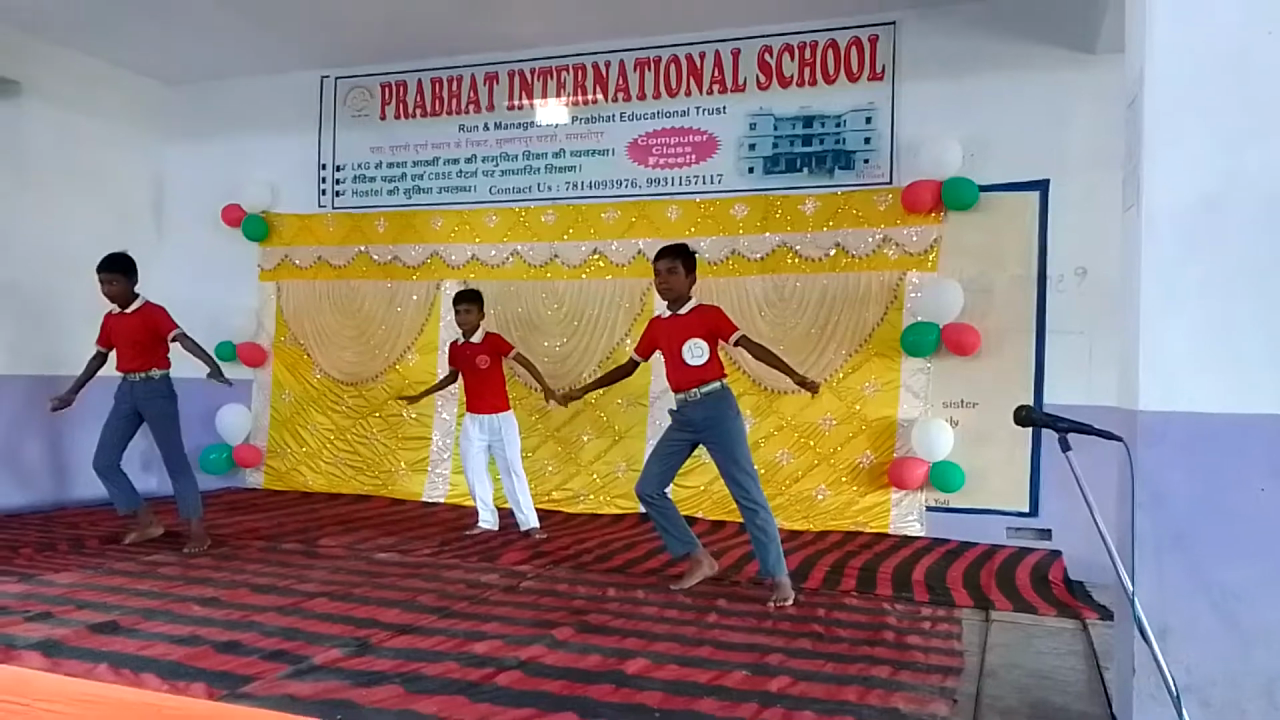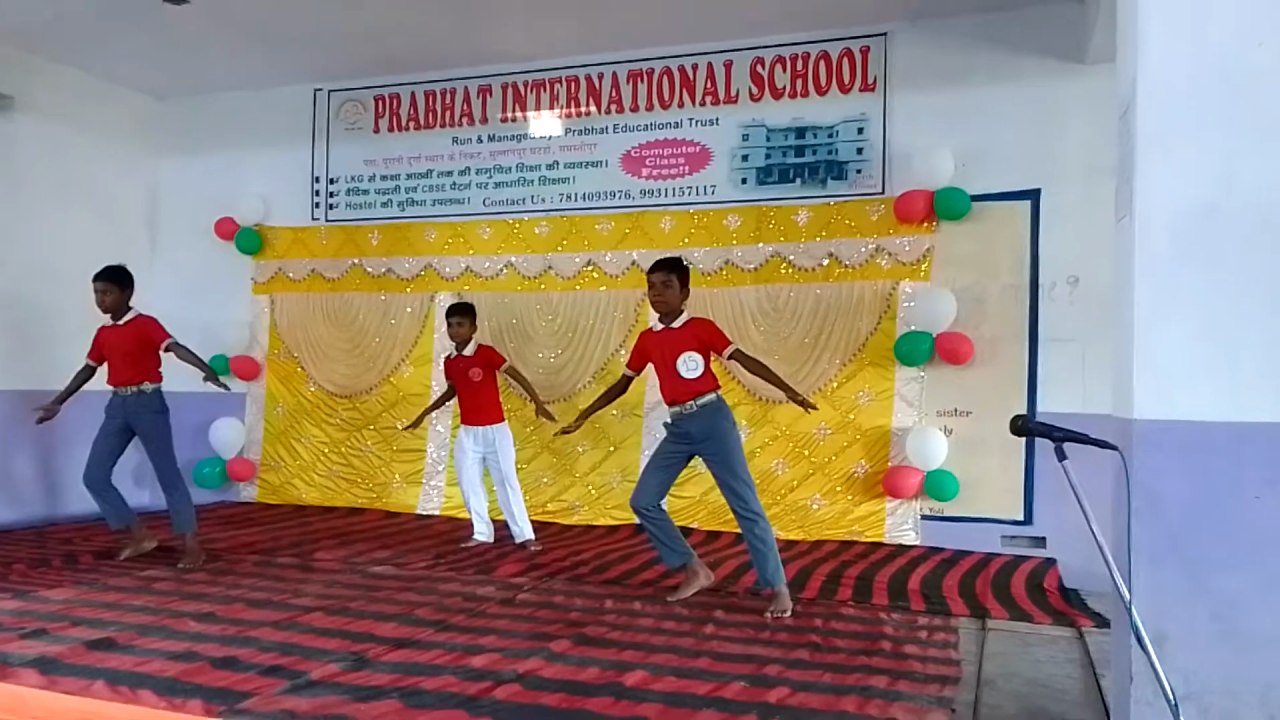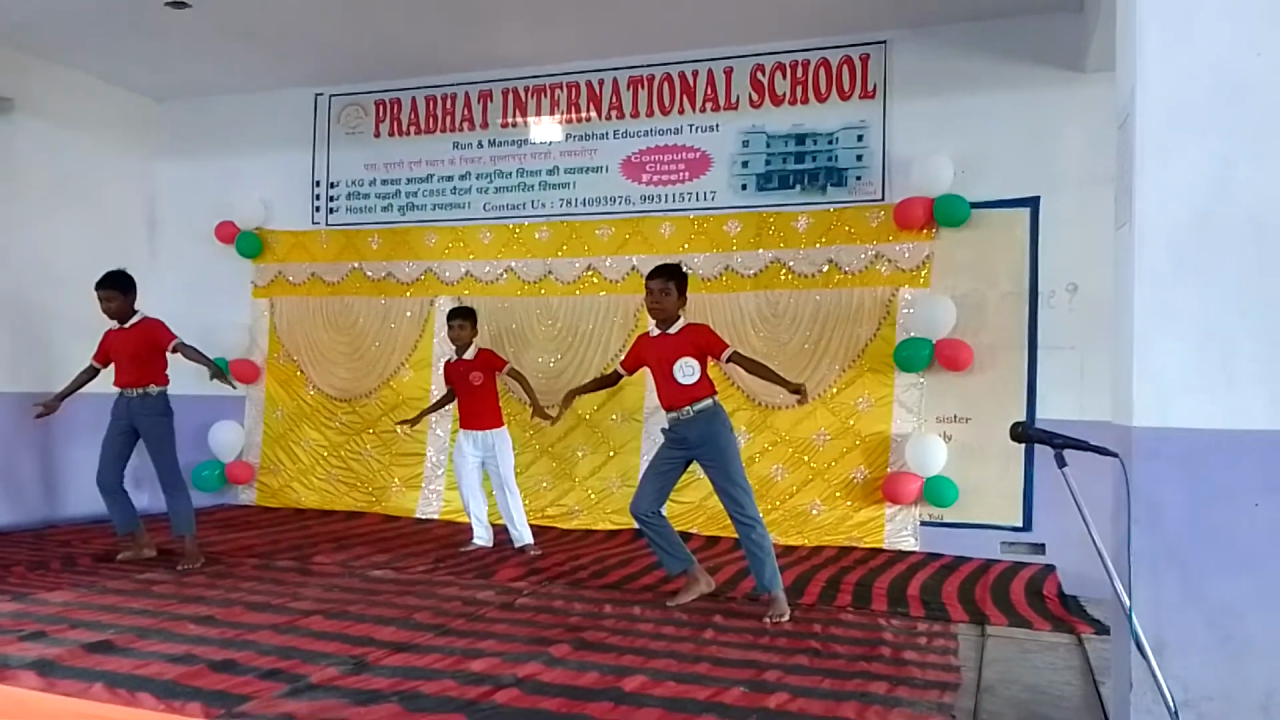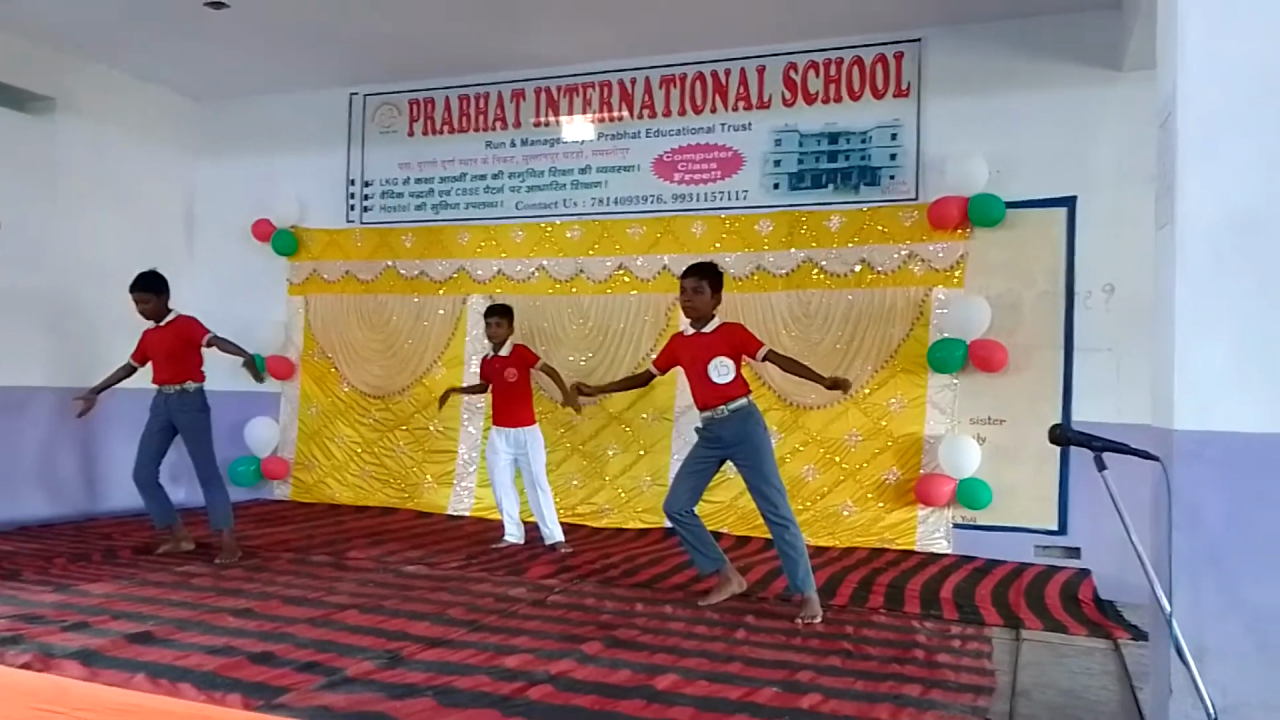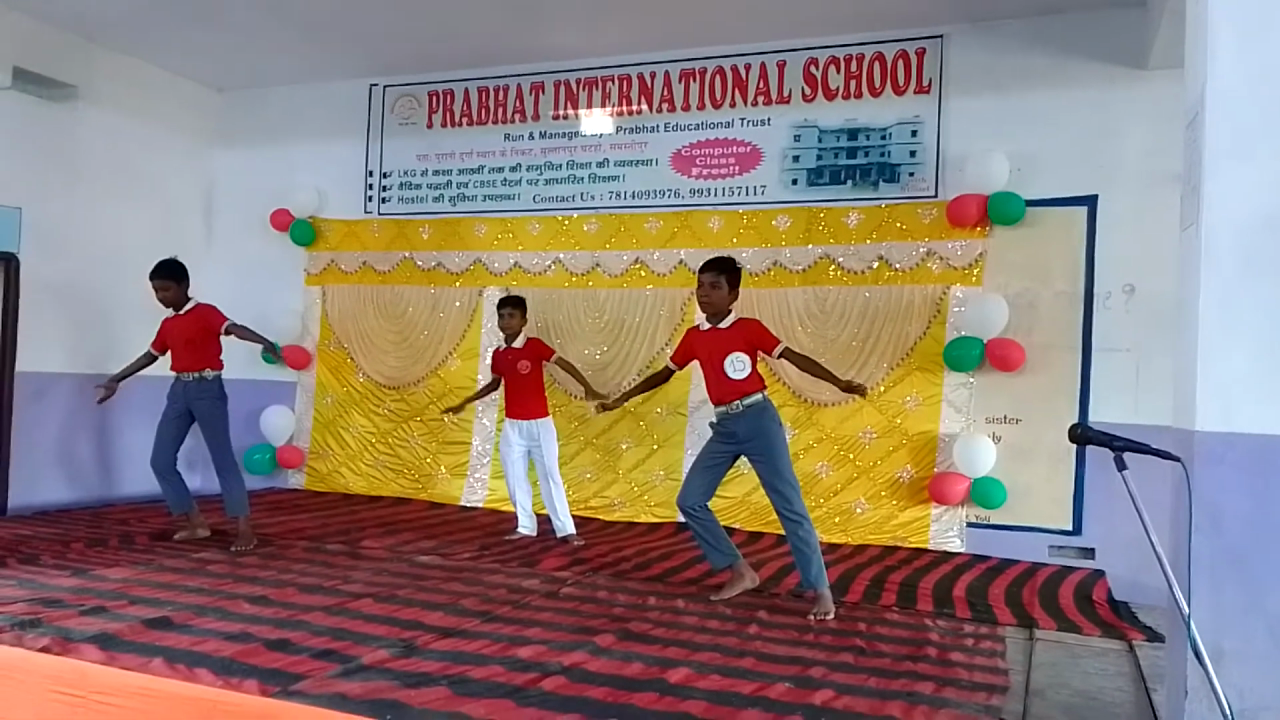
dt=1s
person 1, frame 1
left shoulder: (709, 314)
right shoulder: (656, 326)
left elbow: (750, 346)
right elbow: (628, 367)
left wrist: (795, 376)
right wrist: (584, 390)
left hip: (717, 407)
right hip: (683, 415)
left knee: (747, 494)
right knee: (648, 488)
left ankle: (780, 578)
right ankle: (699, 560)
person 1, frame 2
left shoulder: (702, 328)
right shoulder: (647, 339)
left elbow: (743, 359)
right elbow: (622, 383)
left wrist: (788, 391)
right wrist: (583, 416)
left hip: (712, 419)
right hip: (678, 427)
left knee: (745, 505)
right knee: (643, 500)
left ankle: (778, 588)
right ankle: (695, 570)
person 1, frame 3
left shoulder: (698, 333)
right shoulder: (643, 343)
left elbow: (742, 361)
right elbow: (614, 377)
left wrist: (787, 384)
right wrist: (576, 392)
left hip: (709, 425)
right hip: (675, 433)
left knee: (743, 510)
right knee: (642, 507)
left ankle: (775, 593)
right ankle: (695, 577)
person 1, frame 4
left shoulder: (733, 332)
right shoulder: (678, 342)
left elbow: (778, 359)
right elbow: (645, 377)
left wrist: (824, 381)
right wrist: (598, 389)
left hip: (744, 424)
right hip: (709, 432)
left knee: (776, 510)
right knee: (676, 505)
left ankle: (808, 595)
right ankle: (727, 577)
person 1, frame 5
left shoulder: (749, 328)
right shoulder: (694, 336)
left elbow: (794, 357)
right elbow: (664, 373)
left wrist: (839, 383)
right wrist: (623, 398)
left hip: (758, 420)
right hip: (723, 427)
left knee: (789, 506)
right knee: (689, 500)
left ankle: (821, 591)
right ankle: (740, 572)
person 2, frame 1
left shoulder: (153, 313)
right shoulder: (109, 319)
left elbow: (182, 339)
right elbow: (100, 356)
left wrist: (213, 366)
right wrist: (72, 392)
left hip: (156, 390)
right hip: (126, 391)
left knee: (174, 460)
right knee: (104, 461)
left ankle: (197, 529)
right ankle: (146, 521)
person 2, frame 2
left shoulder: (146, 324)
right shoulder: (103, 333)
left elbow: (175, 348)
right elbow: (88, 370)
left wrist: (207, 370)
right wrist: (58, 402)
left hip: (147, 403)
right hip: (117, 405)
left knee: (168, 474)
right knee: (94, 476)
left ankle: (192, 544)
right ankle: (139, 535)
person 2, frame 3
left shoulder: (152, 327)
right shoulder: (110, 336)
left elbow: (181, 347)
right elbow: (92, 370)
left wrist: (212, 366)
right wrist: (58, 399)
left hip: (152, 405)
right hip: (122, 407)
left knee: (169, 477)
right knee: (107, 479)
left ankle: (191, 547)
right ankle: (141, 542)
person 2, frame 4
left shoulder: (186, 325)
right shoulder: (147, 337)
left elbow: (215, 341)
right elbow: (129, 367)
left wrist: (246, 356)
right wrist: (95, 392)
left hip: (189, 401)
right hip: (161, 403)
left knee: (207, 472)
right knee: (143, 474)
left ankle: (229, 542)
right ankle: (179, 536)
person 2, frame 5
left shoulder: (205, 313)
right shoulder: (167, 325)
left elbow: (233, 328)
right elbow: (150, 355)
left wrist: (265, 342)
right wrist: (116, 379)
left hip: (207, 389)
right hip: (179, 390)
left knee: (223, 459)
right knee: (161, 460)
left ankle: (245, 529)
right ankle: (196, 523)
person 3, frame 1
left shoulder: (493, 340)
right shoulder: (455, 348)
left elbow: (523, 361)
right elbow: (452, 377)
left wrist: (545, 388)
right wrist: (421, 395)
left hip: (501, 418)
right hip: (473, 420)
left knee: (512, 470)
right knee: (474, 472)
left ankle: (529, 523)
right ankle: (487, 520)
person 3, frame 2
left shoulder: (486, 353)
right shoulder: (449, 362)
left elbow: (516, 375)
left wrist: (538, 403)
right wrist: (423, 414)
left hip: (495, 430)
right hip: (467, 433)
left knee: (507, 482)
right knee: (469, 484)
left ankle: (525, 535)
right ankle: (482, 532)
person 3, frame 3
left shoulder: (486, 356)
right shoulder: (449, 366)
left elbow: (517, 375)
left wrist: (536, 404)
right wrist: (422, 414)
left hip: (494, 434)
right hip: (466, 437)
left knee: (506, 486)
right knee: (469, 488)
left ankle: (524, 539)
right ankle: (481, 537)
person 3, frame 4
left shoulder: (521, 352)
right shoulder: (486, 362)
left elbow: (549, 370)
left wrist: (567, 393)
right wrist: (454, 390)
left hip: (527, 431)
right hip: (499, 434)
left knee: (537, 483)
right knee: (501, 485)
left ankle: (554, 537)
right ankle: (513, 534)
person 3, frame 5
left shoulder: (534, 345)
right shoulder: (498, 354)
left elbow: (563, 364)
right elbow: (494, 384)
left wrist: (587, 386)
right wrist: (465, 402)
left hip: (540, 423)
right hip: (512, 426)
left knee: (550, 476)
right knee: (515, 478)
left ankle: (566, 529)
right ankle: (526, 526)
